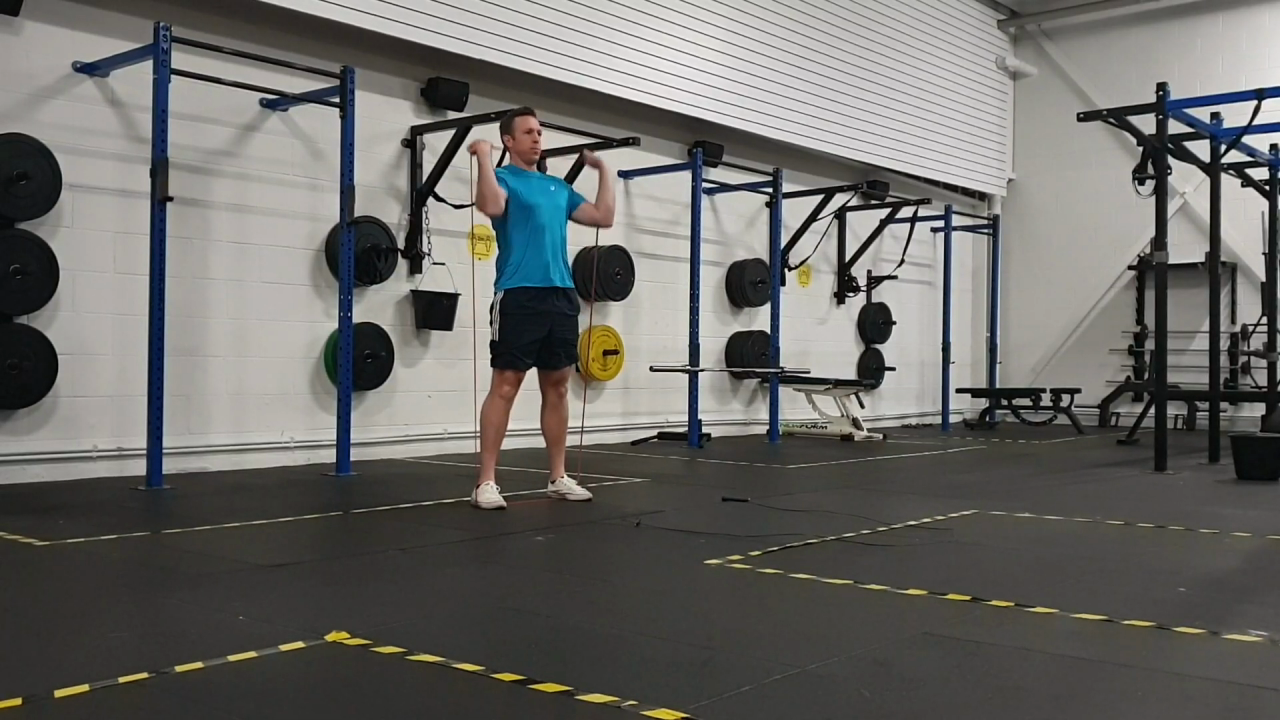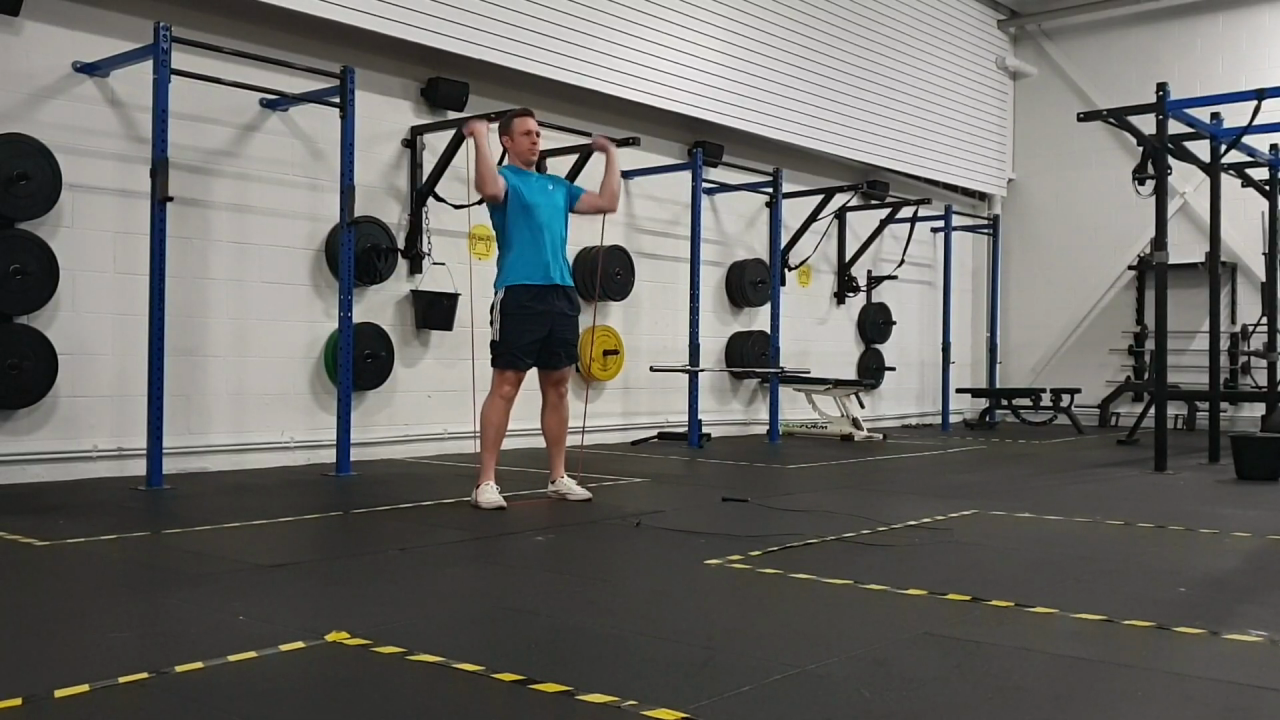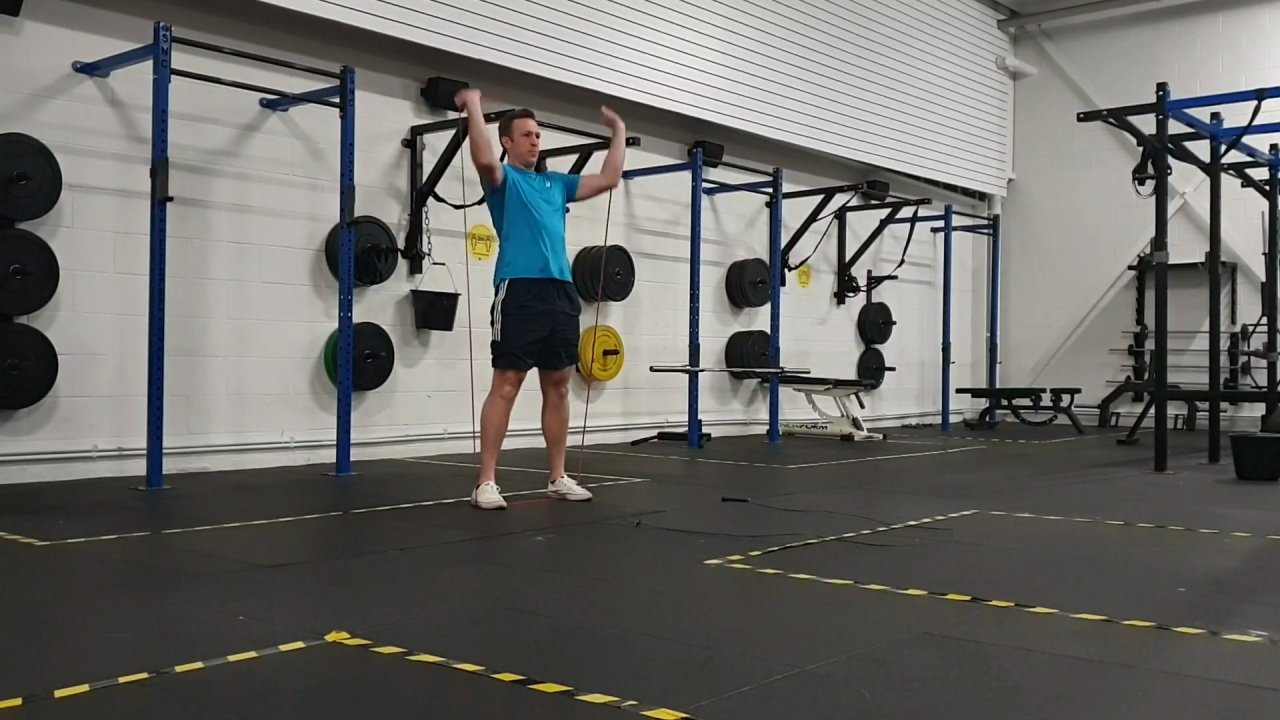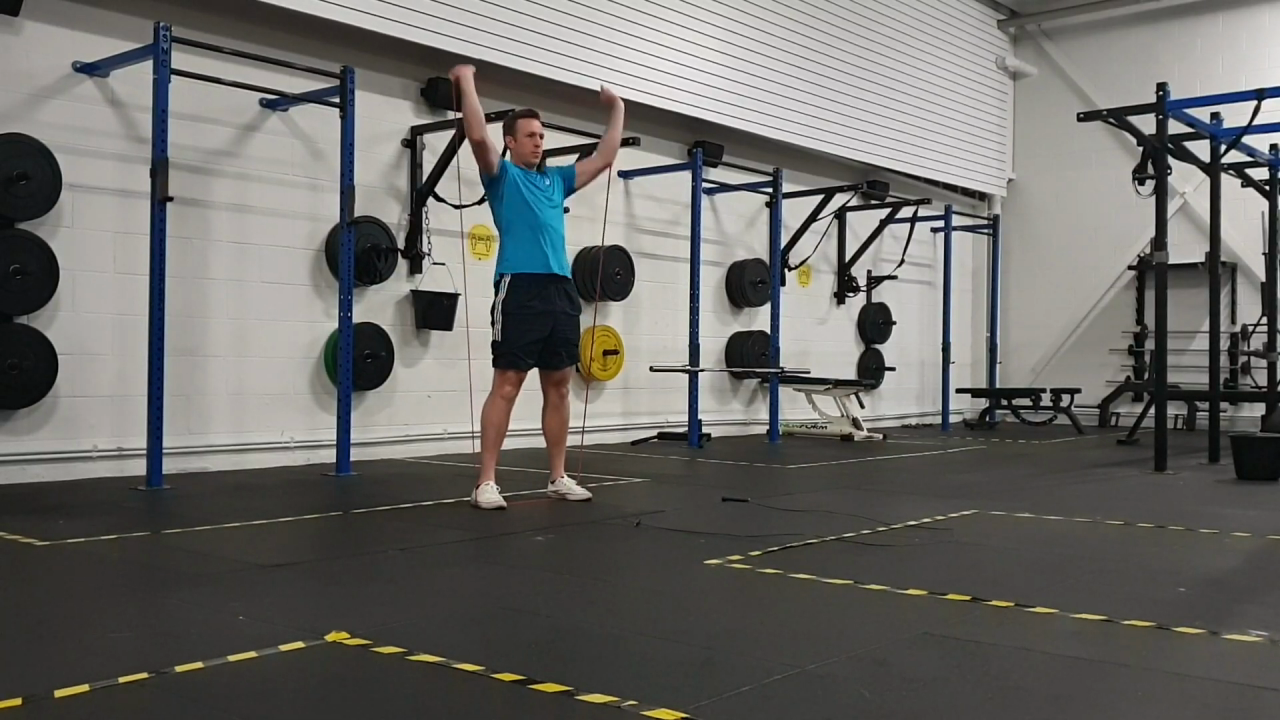
dt=0.1s
person 1, frame 1
left shoulder: (558, 187)
right shoulder: (503, 178)
left elbow: (604, 218)
right elbow: (490, 206)
left wrist: (603, 170)
right wrist: (483, 159)
left hip: (561, 295)
right hip: (518, 295)
left knee: (557, 386)
right knee: (505, 386)
left ankle: (558, 476)
right ankle: (486, 481)
person 1, frame 2
left shoulder: (557, 186)
right shoulder: (507, 180)
left elbow: (608, 201)
right elbow: (487, 184)
left wrist: (612, 155)
right wrist: (479, 135)
left hip: (561, 294)
right hip: (518, 293)
left knee: (557, 386)
right knee: (505, 385)
left ankle: (558, 477)
right ankle: (486, 482)
person 1, frame 3
left shoulder: (556, 184)
right shoulder: (503, 178)
left elbow: (609, 179)
right elbow: (484, 161)
left wrist: (618, 131)
right wrist: (474, 109)
left hip: (562, 294)
right hip: (519, 292)
left knee: (558, 387)
right knee: (505, 386)
left ankle: (558, 477)
right ankle: (486, 481)
person 1, frame 4
left shoulder: (556, 178)
right shoulder: (501, 173)
left elbow: (606, 156)
right elbow: (478, 137)
left wrist: (616, 109)
right wrist: (467, 82)
left hip: (562, 291)
right hip: (519, 289)
left knee: (558, 385)
right knee: (506, 385)
left ankle: (559, 477)
right ankle: (486, 482)
